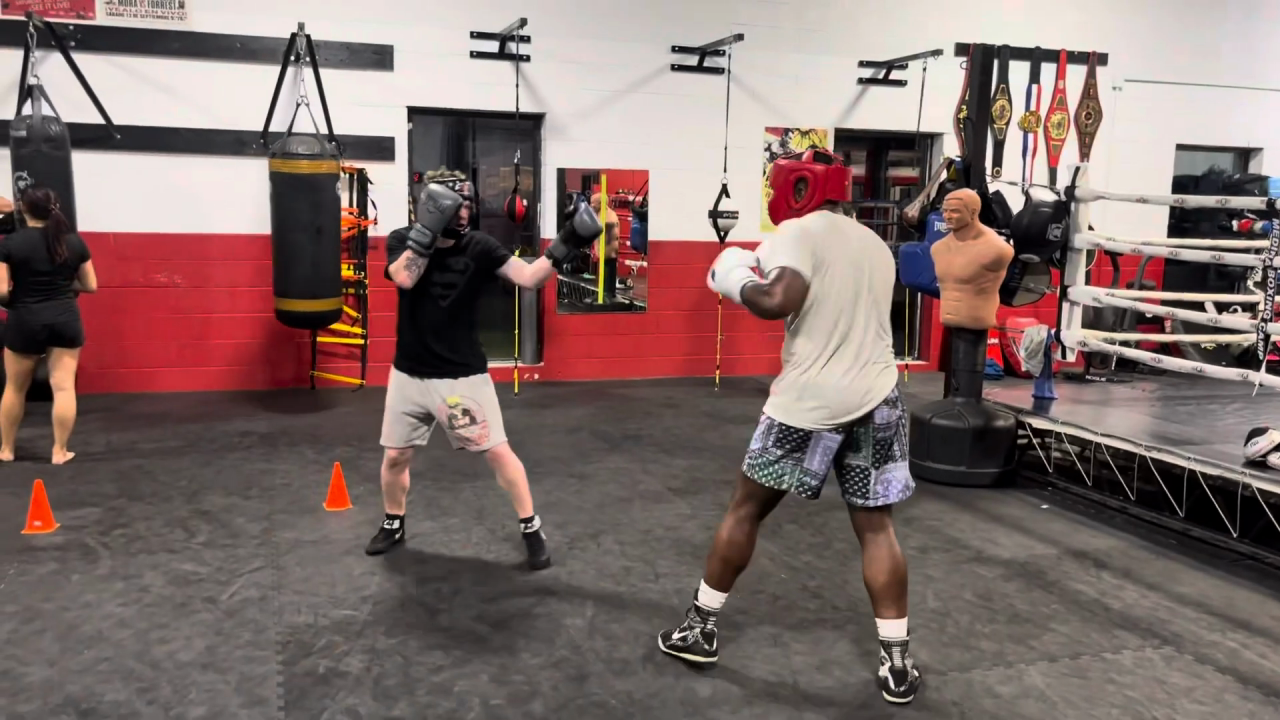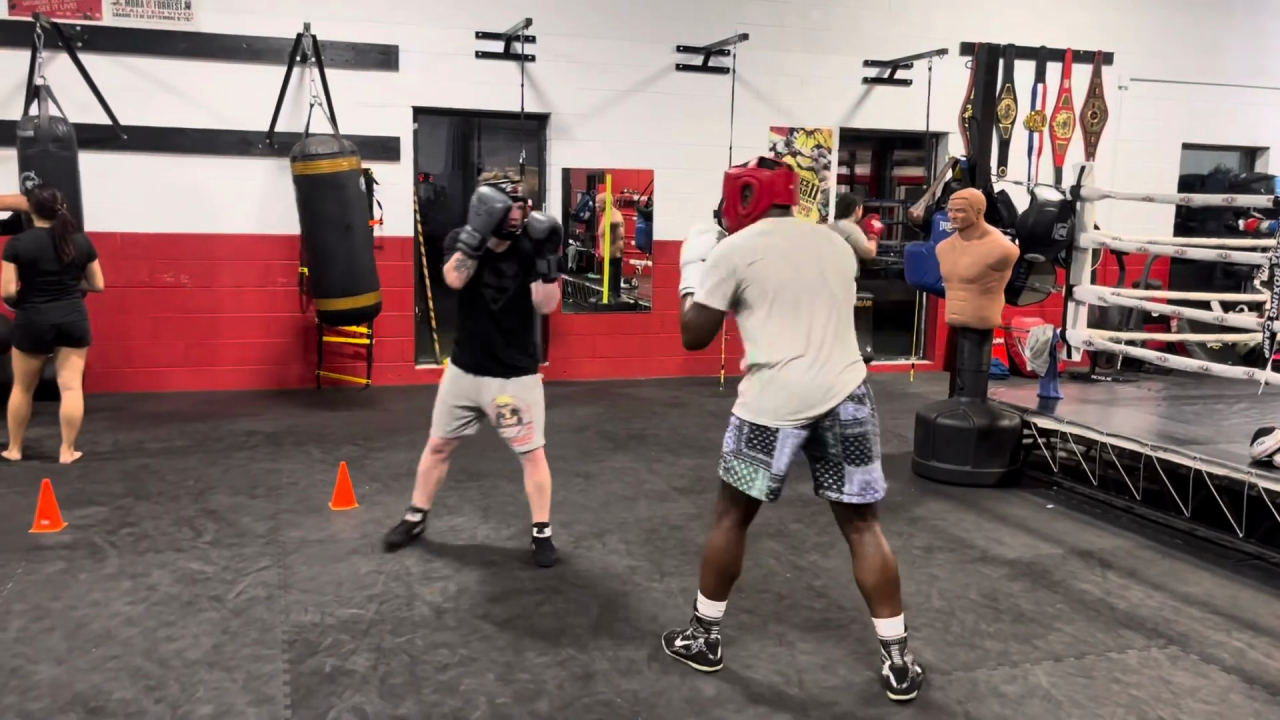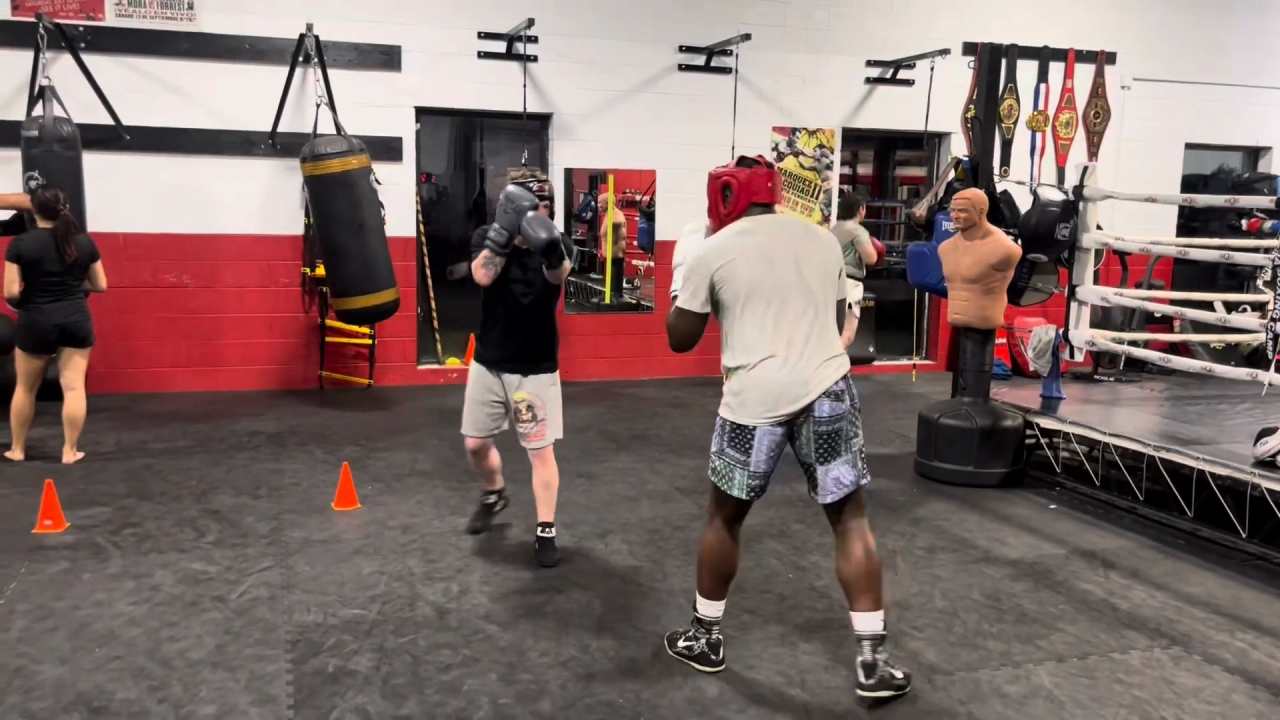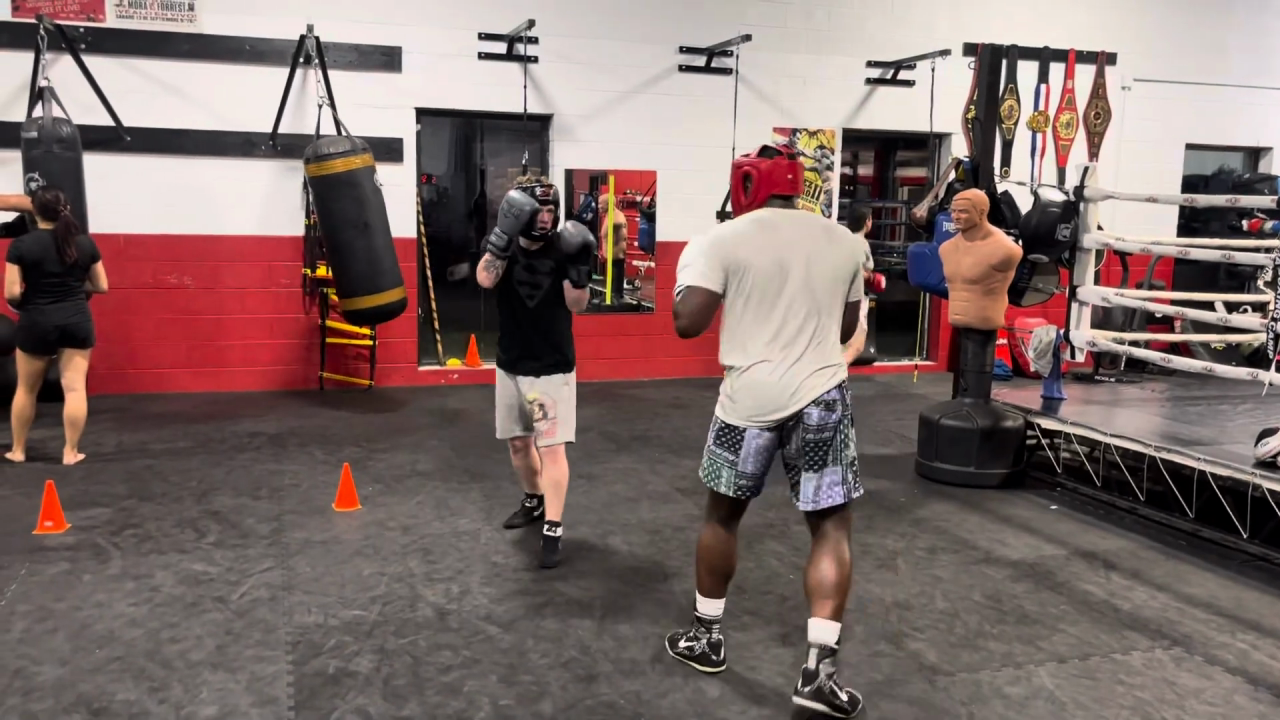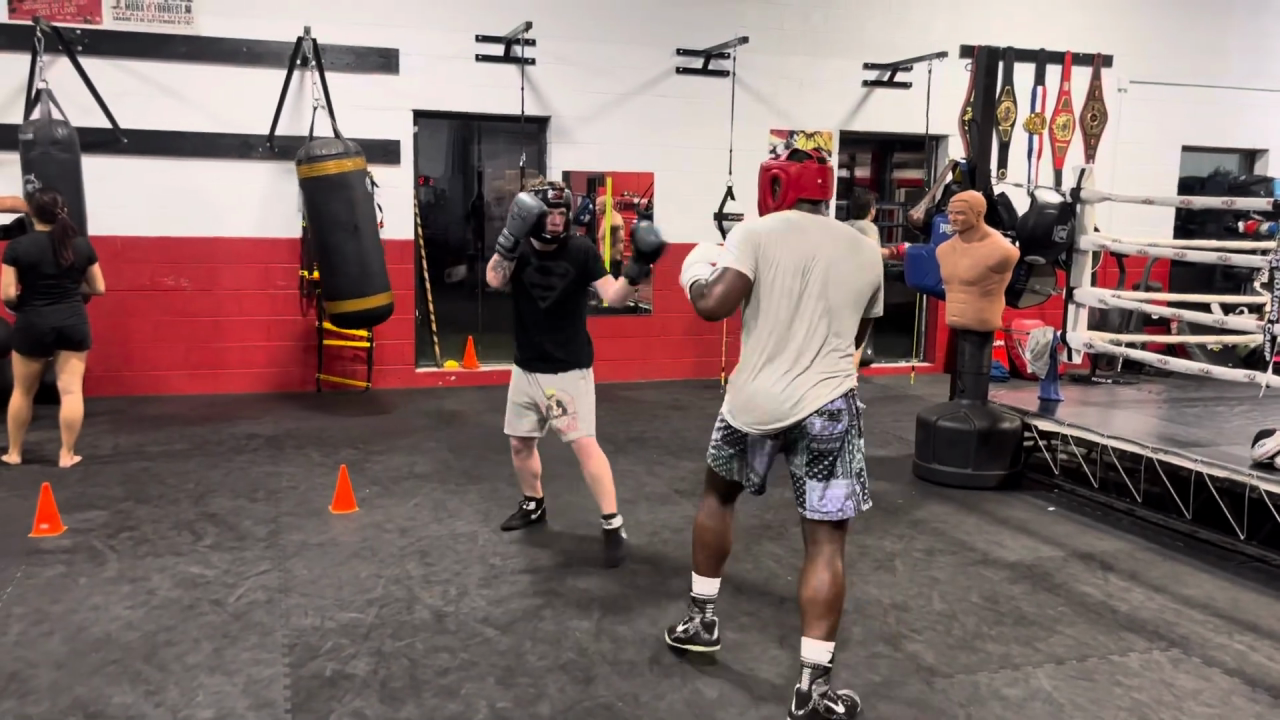
dt=0.2s
person 1, frame 1
left shoulder: (801, 232)
right shoulder: (877, 246)
left elbow: (780, 302)
left wrist: (737, 282)
left hip: (808, 401)
right hip: (876, 398)
left knee: (746, 509)
right knee: (876, 527)
left ankle: (701, 627)
right ankle: (897, 662)
person 1, frame 2
left shoulder: (738, 247)
right shoulder: (837, 245)
left elbow: (694, 336)
left wrist: (692, 273)
left hip: (773, 398)
right hip: (844, 393)
left knee: (731, 516)
right knee: (861, 526)
left ankle: (704, 636)
right ankle: (898, 660)
person 1, frame 3
left shoulder: (712, 251)
right shoulder: (822, 240)
left elbow: (679, 339)
left wrist: (681, 277)
left hip: (755, 398)
right hip: (826, 389)
left knee: (725, 517)
right knee: (849, 519)
left ankle: (705, 638)
right ankle: (873, 657)
person 1, frame 4
left shoulder: (726, 238)
right shoulder: (843, 240)
left elbow: (689, 323)
left wrist: (688, 273)
left hip: (750, 398)
right hip: (820, 395)
left knee: (722, 514)
right knee: (830, 527)
left ankle: (705, 637)
right ankle: (819, 669)
person 1, frame 5
left shoulder: (756, 232)
right shoulder: (866, 251)
left elbow: (714, 306)
left wrist: (695, 276)
left hip: (756, 402)
right hip: (828, 406)
left knee: (717, 492)
right knee: (826, 542)
left ankle: (701, 619)
person 2, frame 1
left shoulder: (479, 246)
right shoulder: (402, 240)
left elbow: (528, 277)
right elbow: (403, 278)
left wrist: (564, 245)
right wrist: (428, 228)
left hip: (464, 374)
right hip: (410, 372)
left knee: (498, 453)
right knee: (395, 456)
left ankle: (531, 528)
right ankle: (392, 525)
person 2, frame 2
left shoulder: (530, 249)
right shoulder: (461, 240)
left elbow: (547, 304)
right elbow: (454, 278)
left wrist: (549, 256)
right wrist: (477, 230)
left hip: (515, 373)
right hip: (465, 369)
left knee: (532, 453)
right knee: (439, 446)
left ankle: (541, 533)
right ankle: (414, 519)
person 2, frame 3
left shoulder: (553, 244)
right shoulder: (487, 236)
left elbow: (558, 274)
right elbow: (482, 275)
left wrist: (551, 251)
right wrist: (504, 228)
left hip: (536, 369)
right hip: (488, 364)
left knee: (541, 450)
right knee: (475, 443)
left ankle: (545, 532)
right ankle: (494, 496)
person 2, frame 4
left shoulder: (564, 248)
right shoulder: (500, 242)
left elbow: (577, 305)
right elbow: (485, 279)
left wrist: (580, 267)
right wrist: (505, 231)
left hip: (552, 368)
right hip: (510, 366)
left knee: (551, 448)
right knee: (518, 445)
left ankle: (552, 531)
right ankle: (534, 502)
person 2, frame 5
left shoulder: (581, 250)
right shoulder: (518, 246)
left elbow: (613, 295)
right elbow: (495, 279)
left wrist: (636, 268)
right wrist: (513, 233)
left hip: (570, 367)
right hip: (527, 365)
left knee: (583, 444)
right knee: (519, 443)
left ankle: (613, 526)
right ankle: (533, 505)
person 3, frame 1
right shoulder: (74, 241)
right elbow: (90, 285)
left hip: (25, 321)
right hip: (66, 320)
right knee: (64, 386)
right ankle: (60, 451)
person 3, frame 2
right shoulder: (81, 241)
right elbow: (98, 285)
left hip: (32, 321)
right hip: (73, 320)
left knee: (22, 388)
right knee: (71, 386)
right ankle: (67, 451)
person 3, frame 3
left shoulder: (21, 243)
right shoulder: (84, 242)
left elbow: (11, 292)
right elbow: (100, 285)
left wrist: (24, 303)
left hip: (35, 322)
right hip: (76, 320)
left knee: (25, 388)
right knee: (74, 386)
left ankle: (17, 449)
right ankle: (70, 451)
person 3, frame 4
left shoulder: (21, 245)
right shoulder: (85, 243)
left elbow: (12, 294)
right elbow: (102, 286)
left wrist: (26, 304)
left hip: (36, 323)
right hip: (77, 321)
left knee: (26, 389)
right knee: (75, 387)
left ankle: (18, 450)
right ankle: (71, 452)
person 3, frame 5
right shoulder: (82, 245)
right elbow: (98, 288)
left wrist: (24, 305)
left hip: (32, 325)
right hip: (73, 324)
left knee: (23, 391)
right knee: (71, 390)
right ankle: (67, 454)
